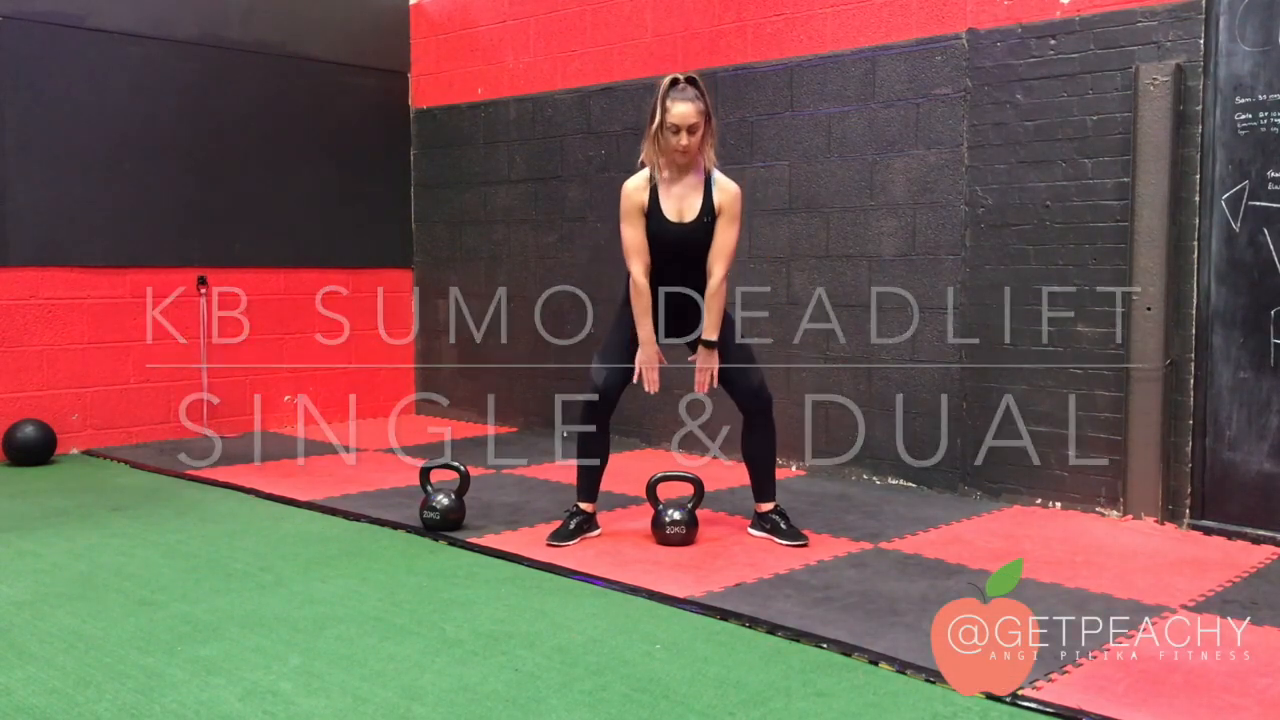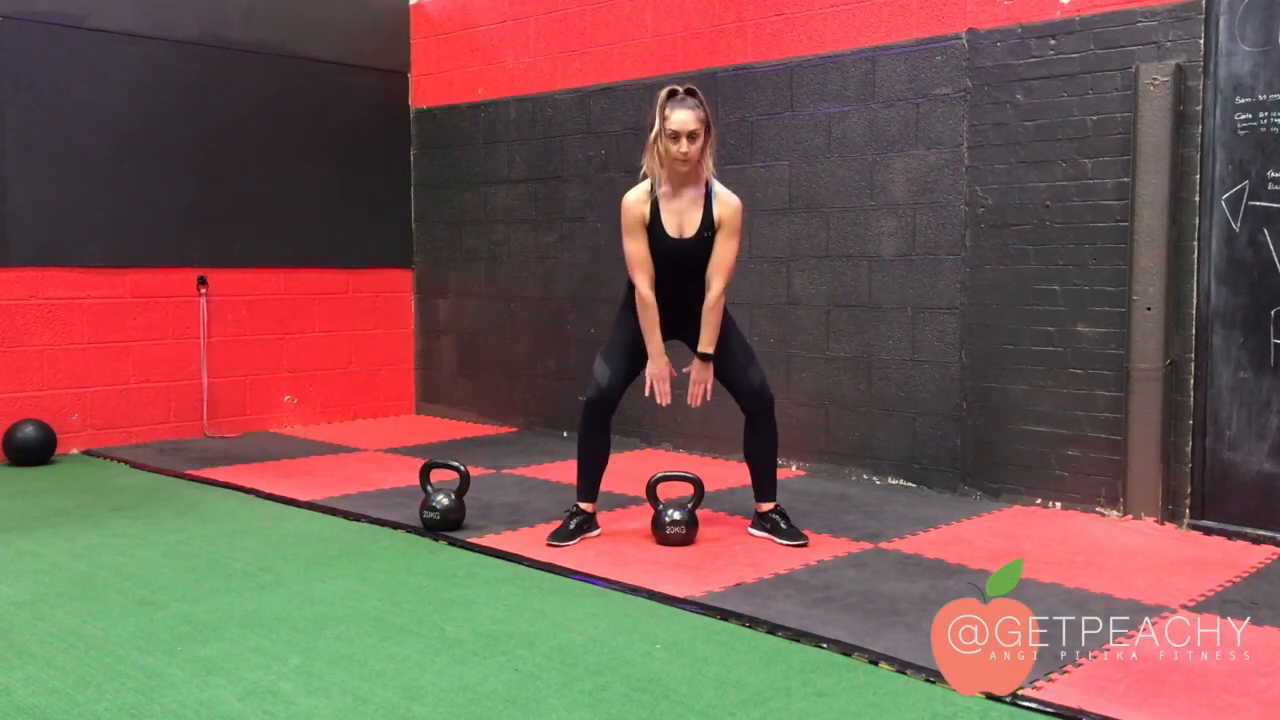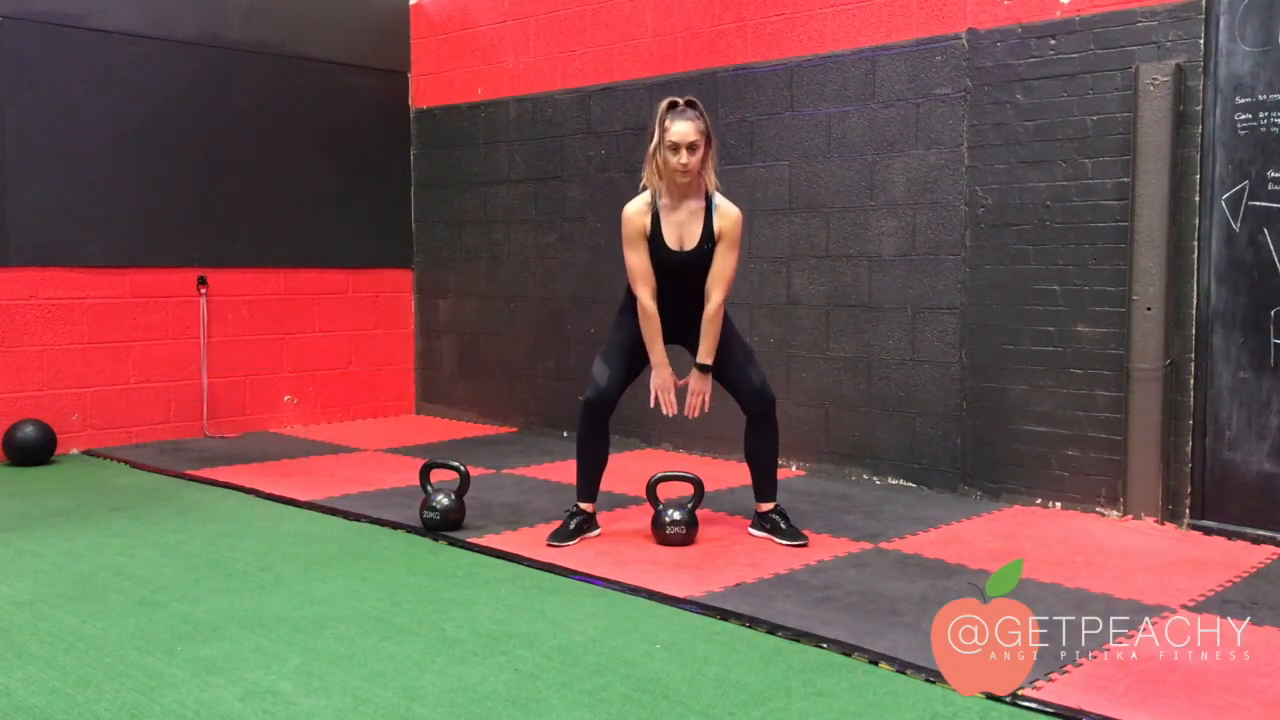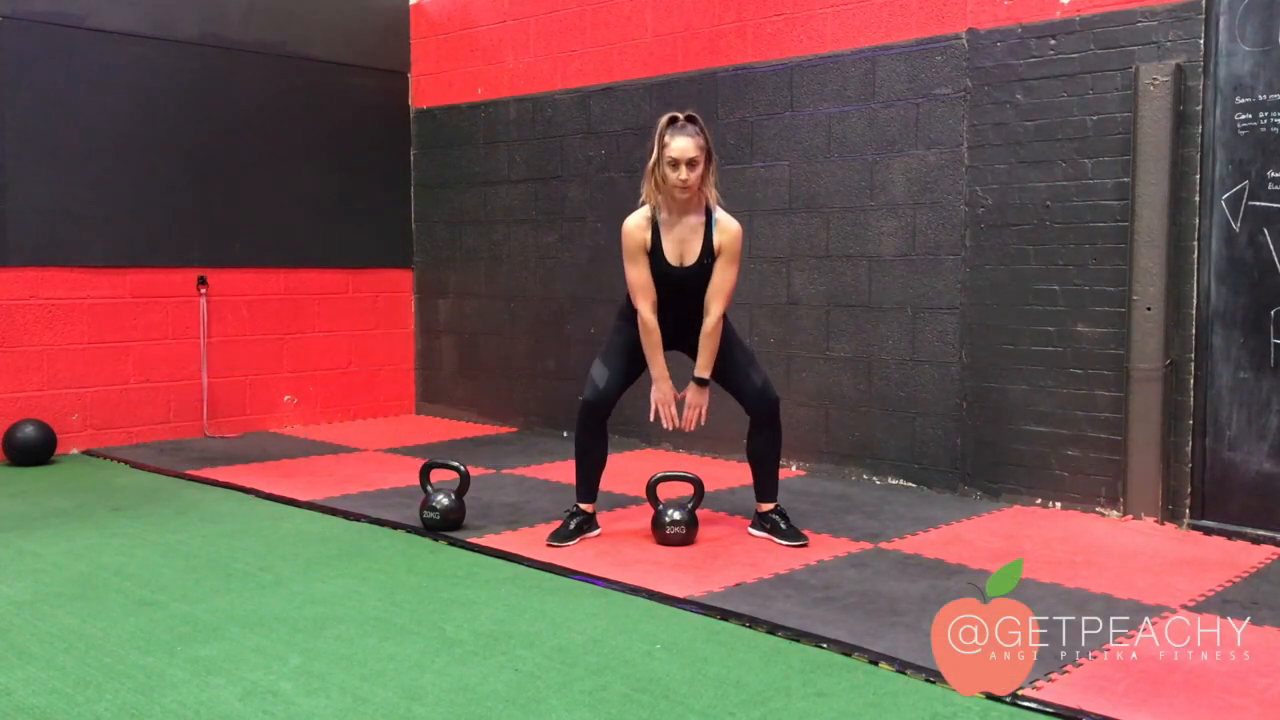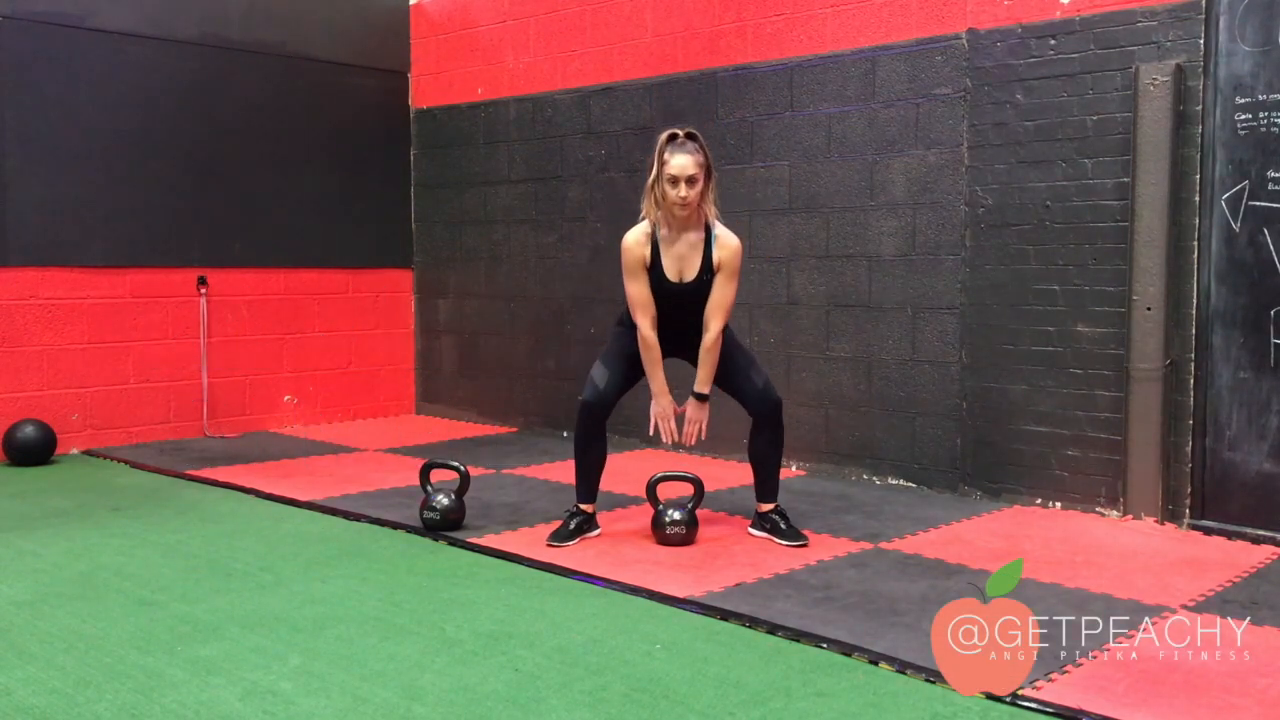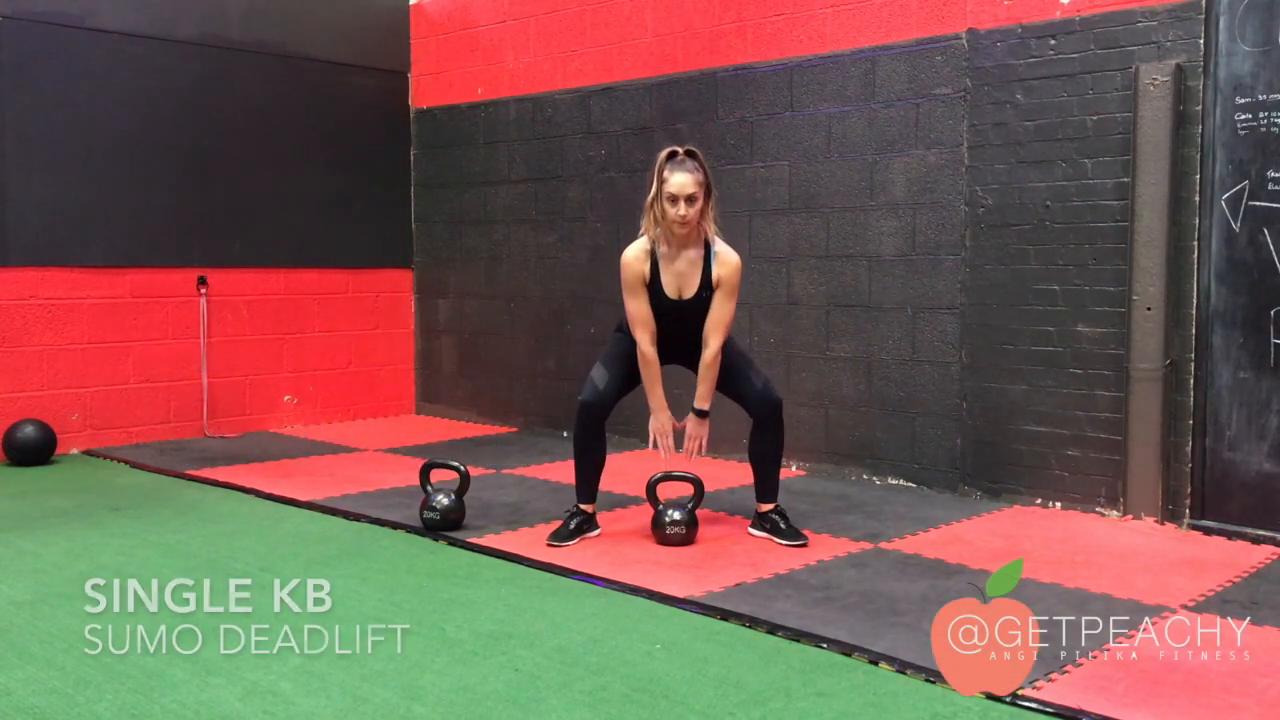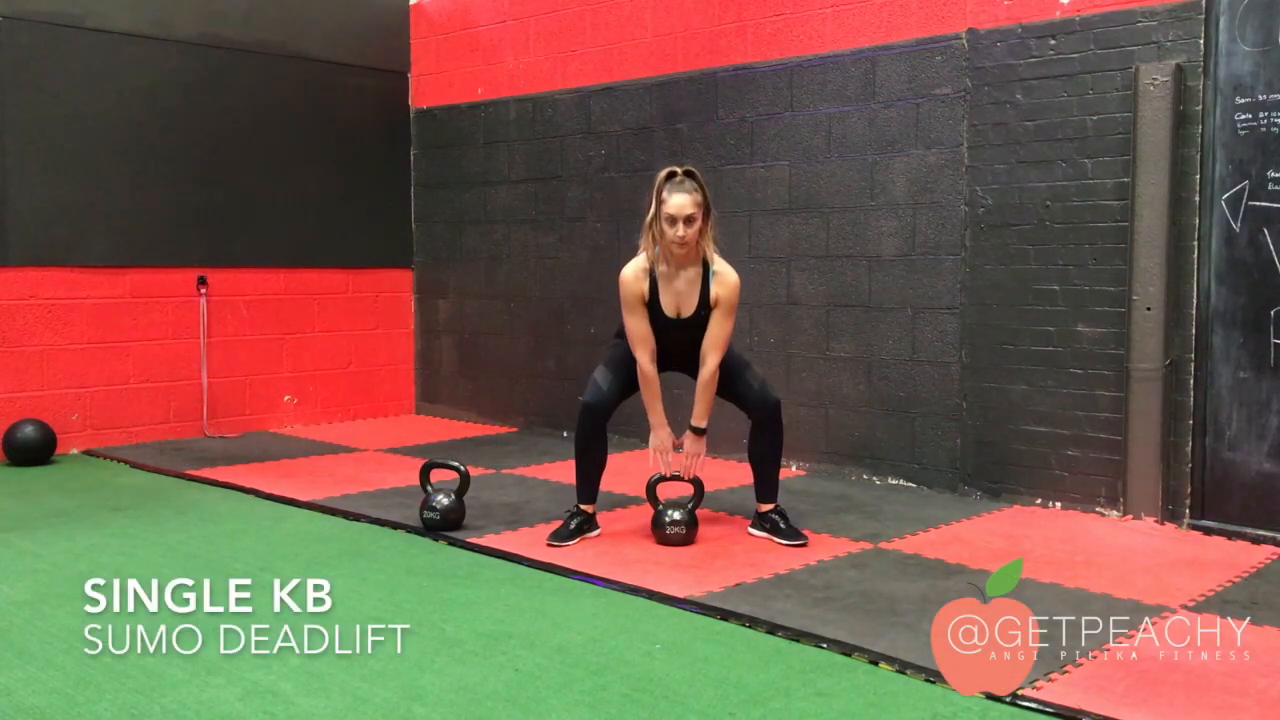
dt=0.2s
person 1, frame 1
left shoulder: (726, 192)
right shoulder: (636, 189)
left elbow: (717, 274)
right elbow: (638, 272)
left wrist: (709, 344)
right wrist: (647, 343)
left hip: (703, 308)
right hip: (647, 306)
left knee: (757, 398)
right knee: (598, 397)
left ankle: (767, 513)
right ankle: (583, 513)
person 1, frame 2
left shoulder: (726, 204)
right shoulder: (636, 201)
left elbow: (715, 288)
right elbow: (644, 287)
left wrist: (705, 356)
right wrist: (656, 355)
left hip: (703, 314)
right hip: (645, 312)
left knee: (759, 399)
right knee: (598, 399)
left ankle: (767, 513)
right ankle: (583, 512)
person 1, frame 3
left shoulder: (727, 216)
right shoulder: (637, 213)
left elbow: (715, 299)
right elbow: (646, 298)
left wrist: (703, 368)
right wrist: (660, 367)
left hip: (702, 320)
right hip: (644, 319)
left knee: (761, 400)
right knee: (596, 400)
left ankle: (767, 513)
right ankle: (583, 512)
person 1, frame 4
left shoulder: (727, 230)
right shoulder: (636, 227)
left elbow: (713, 313)
right elbow: (646, 311)
left wrist: (700, 382)
right wrist: (660, 381)
left hip: (702, 327)
right hip: (642, 326)
left knee: (765, 402)
right knee: (594, 402)
left ankle: (767, 513)
right ankle: (583, 513)
person 1, frame 5
left shoulder: (727, 245)
right shoulder: (636, 242)
left elbow: (713, 329)
right elbow: (646, 327)
left wrist: (701, 396)
right wrist: (659, 395)
left hip: (700, 335)
right hip: (639, 334)
left knee: (767, 404)
right knee: (592, 404)
left ankle: (767, 513)
right ankle: (583, 513)
person 1, frame 6
left shoulder: (726, 262)
right shoulder: (635, 258)
left elbow: (712, 345)
right elbow: (645, 343)
left wrist: (701, 413)
right wrist: (658, 411)
left hip: (699, 343)
right hip: (639, 342)
left knee: (768, 405)
right knee: (591, 405)
left ankle: (767, 513)
right ankle: (584, 514)
person 1, frame 7
left shoulder: (725, 280)
right shoulder: (634, 276)
left elbow: (710, 363)
right elbow: (645, 361)
left wrist: (697, 430)
right wrist: (658, 427)
left hip: (699, 351)
right hip: (638, 350)
left knee: (767, 407)
right knee: (593, 407)
left ankle: (767, 513)
right ankle: (584, 514)
